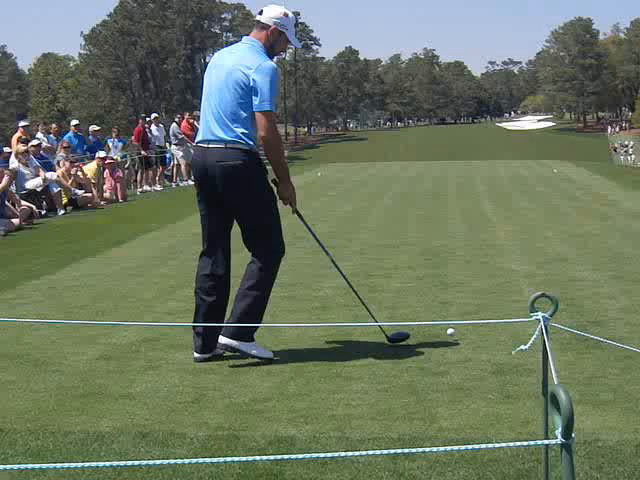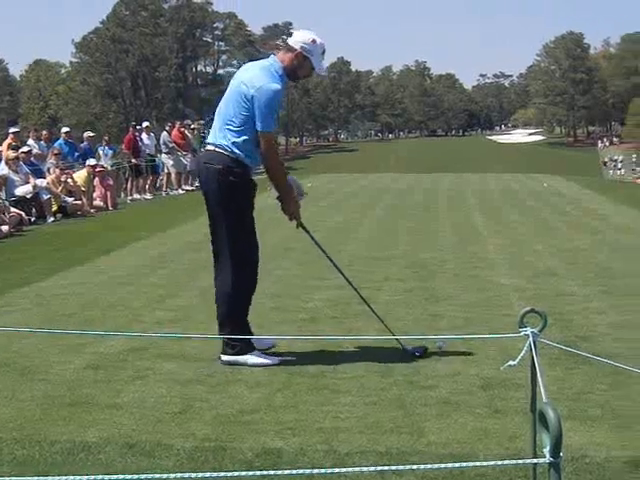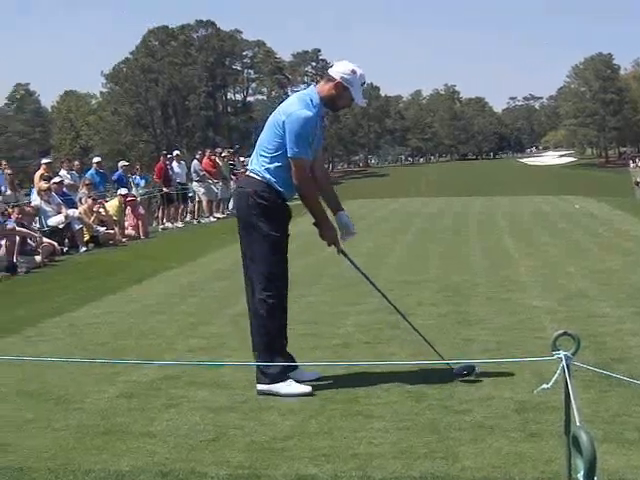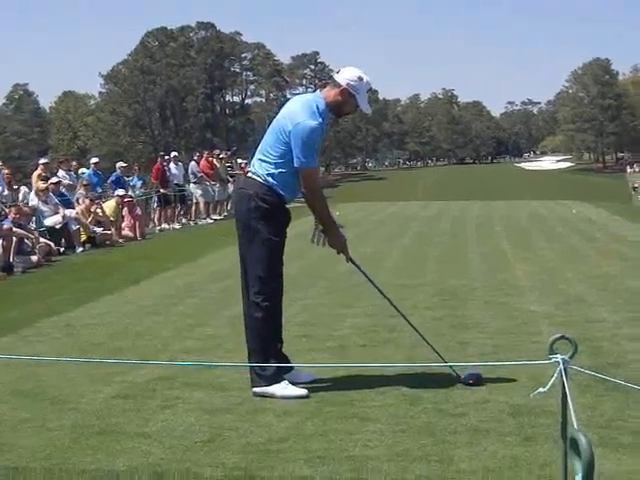
dt=0.5s
person 1, frame 1
left shoulder: (219, 58)
right shoulder: (264, 67)
right elbow: (267, 133)
right wrist: (285, 182)
left hip: (203, 157)
right hip: (237, 162)
left knee: (213, 254)
right knee: (268, 249)
left ankle: (205, 341)
right ankle: (239, 330)
person 1, frame 2
left shoulder: (254, 69)
right shoulder: (270, 85)
right elbow: (267, 149)
left wrist: (285, 179)
right wrist: (287, 197)
left hip: (216, 164)
right hip: (228, 170)
left knee: (240, 254)
right knee: (237, 259)
left ankle: (235, 332)
right ankle: (235, 345)
person 1, frame 3
left shoulder: (311, 109)
right shoulder: (302, 113)
left elbow: (317, 170)
right elbow: (301, 179)
left wrist: (339, 212)
right wrist: (323, 223)
left hip: (267, 199)
right hip: (260, 198)
left knee: (274, 286)
right knee: (266, 287)
left ankle: (280, 362)
right ankle: (270, 374)
person 1, frame 4
left shoulder: (307, 103)
right shoulder: (308, 122)
left elbow: (308, 181)
right elbow: (310, 187)
left wrist: (326, 221)
right wrist: (332, 231)
left hip: (263, 200)
right hip: (260, 202)
left knee: (269, 288)
right knee: (262, 290)
left ankle: (275, 364)
right ankle: (265, 376)
